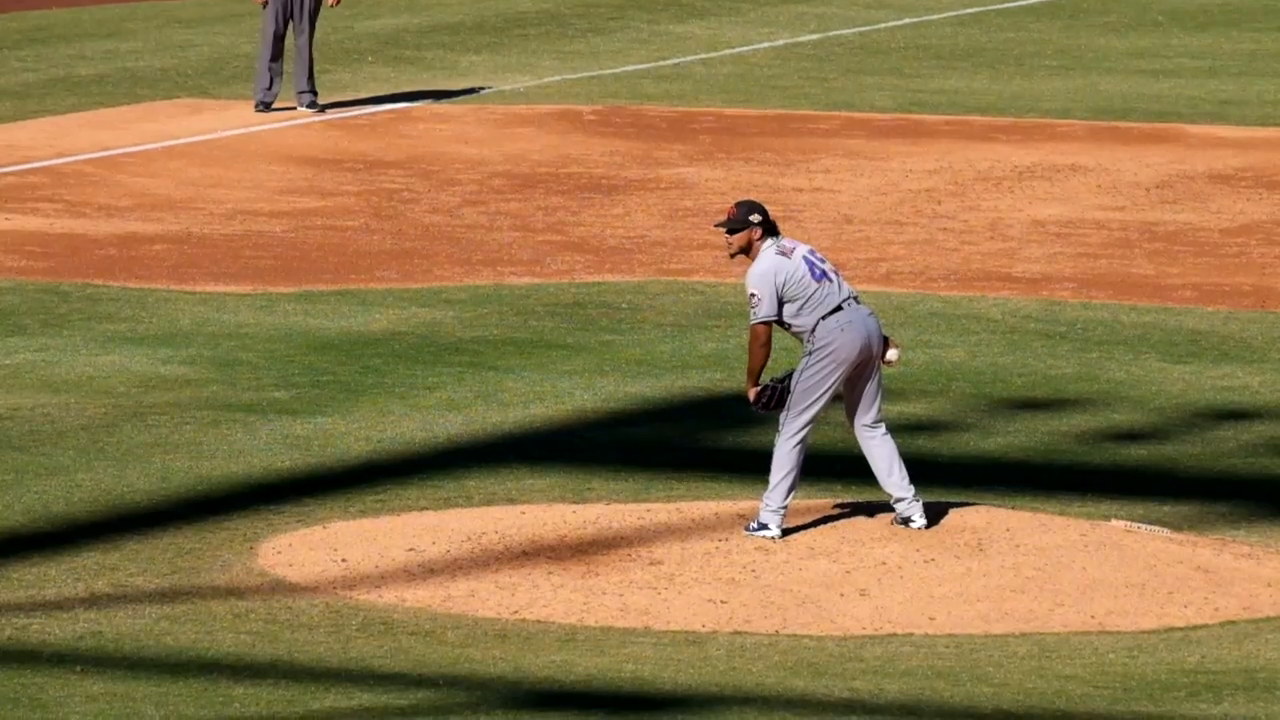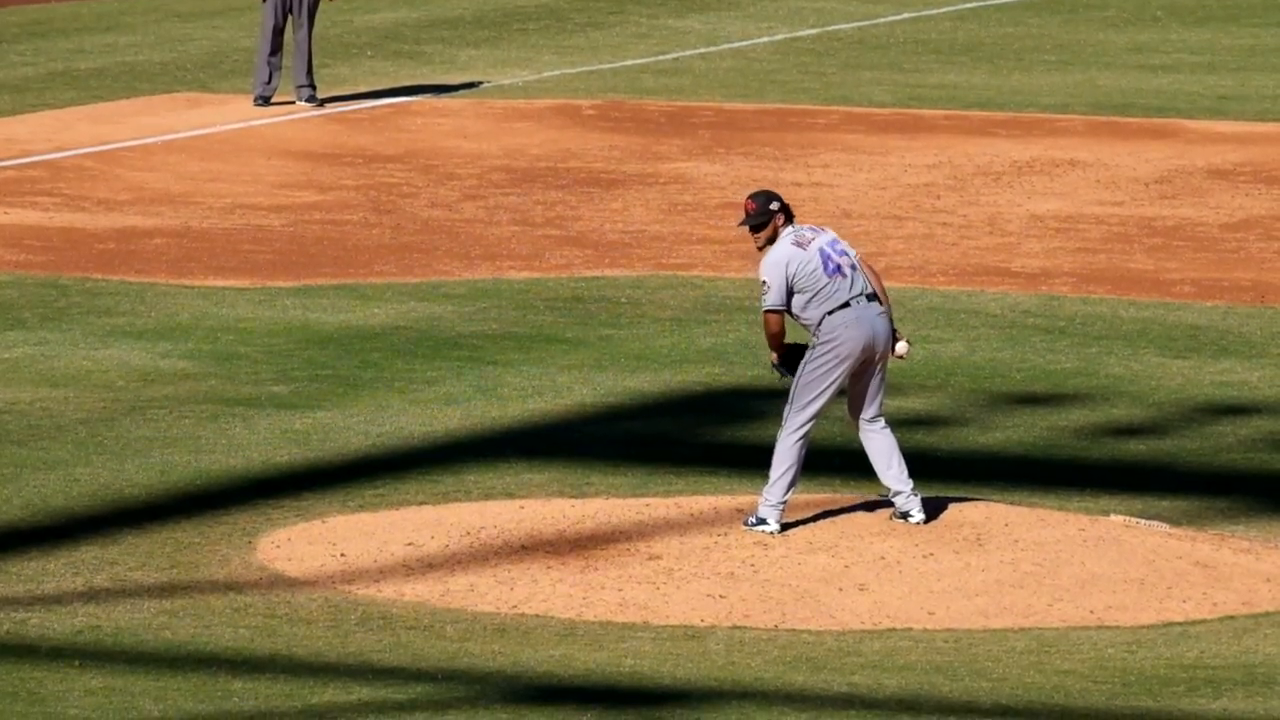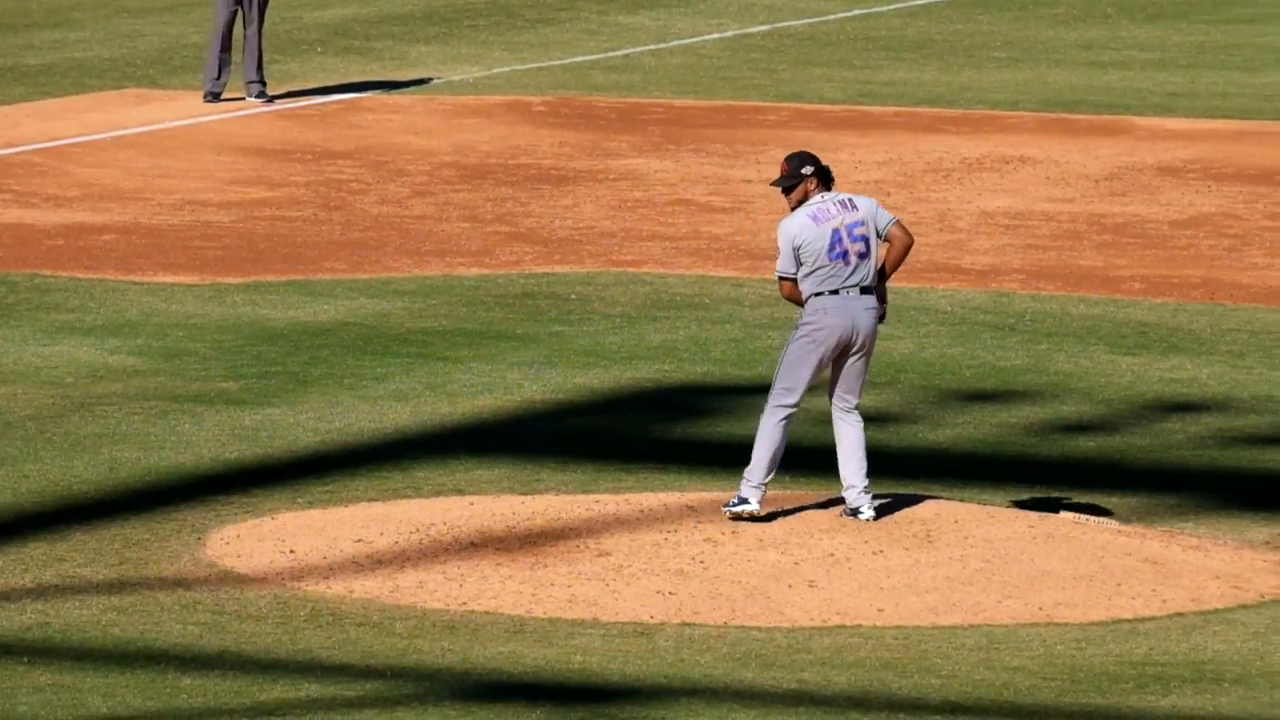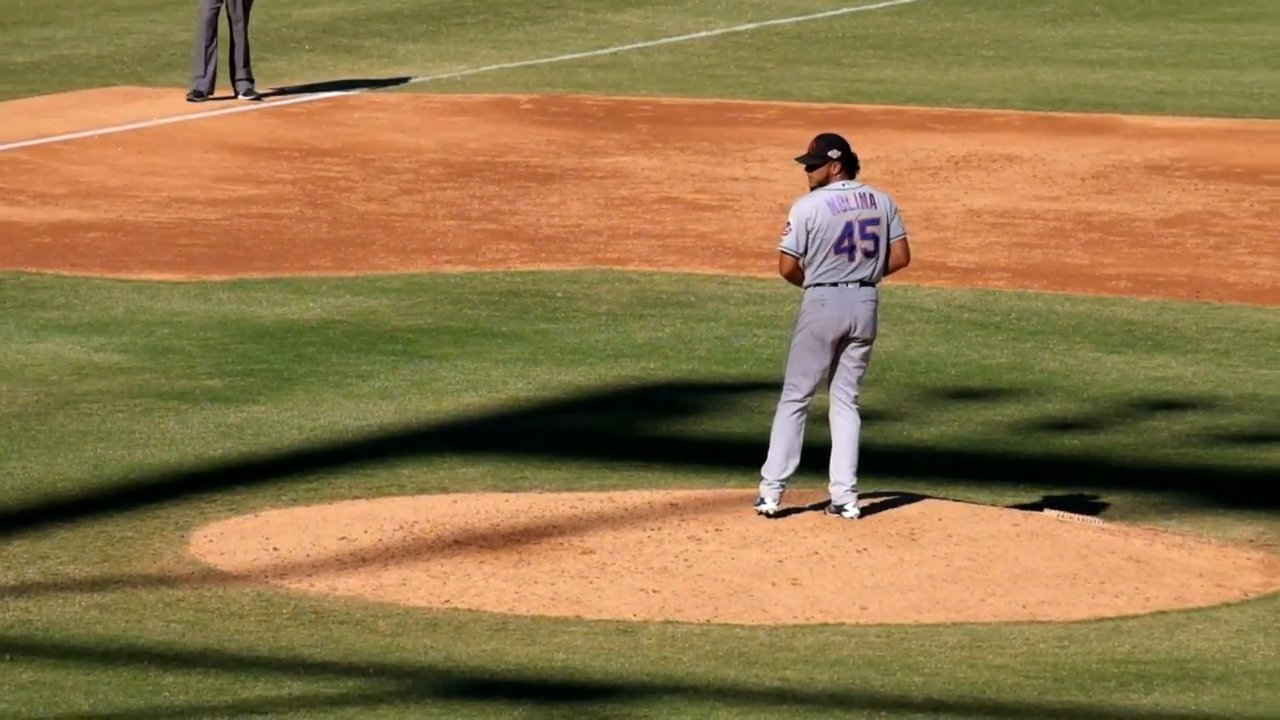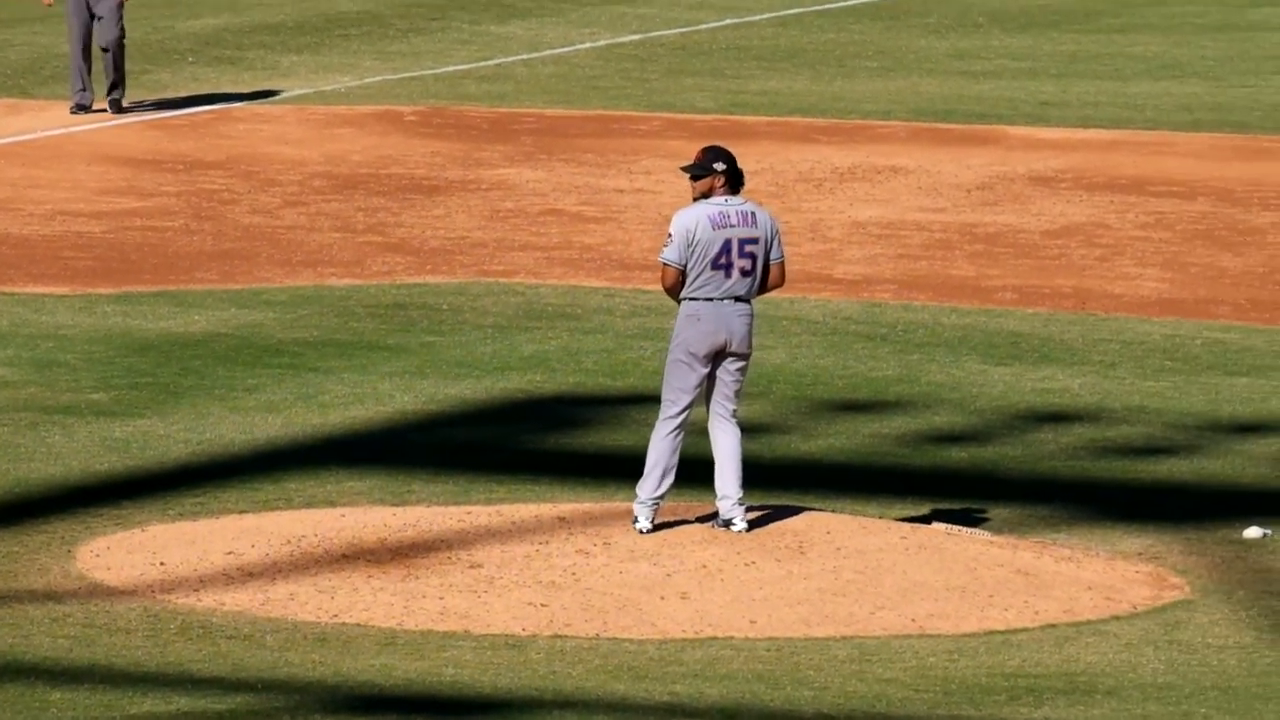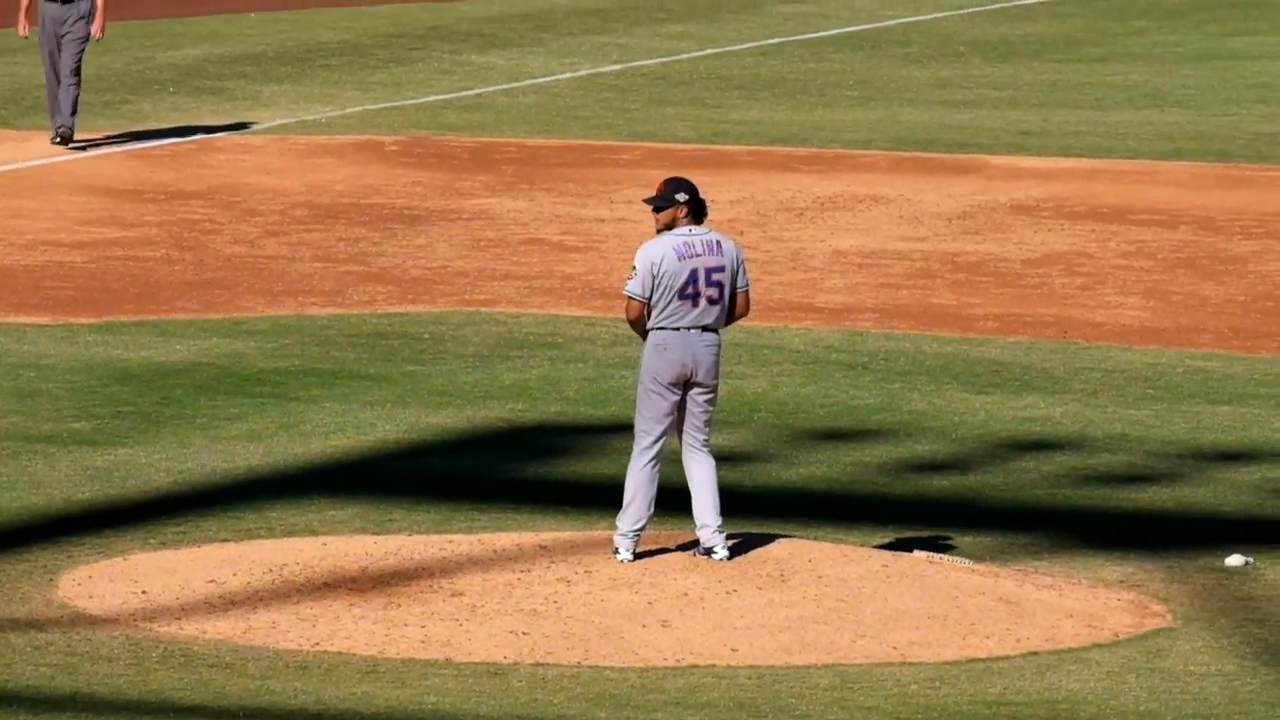
dt=0.4s
person 1, frame 1
left shoulder: (761, 270)
right shoulder: (793, 246)
left elbow: (761, 336)
left wrist: (752, 384)
left hip: (835, 336)
right hip: (867, 323)
left knee: (793, 426)
right knee: (869, 424)
left ankle: (771, 517)
right ankle: (910, 508)
person 1, frame 2
left shoulder: (775, 259)
right shoulder: (821, 232)
left elbow: (774, 324)
right elbow: (869, 273)
left wrist: (778, 351)
right wrist: (888, 322)
left hip: (840, 331)
right hip: (876, 321)
left knee: (796, 421)
right knee: (870, 419)
left ankle: (769, 512)
right ankle: (908, 503)
person 1, frame 3
left shoulder: (792, 225)
right shoulder: (864, 204)
left elbow: (788, 290)
right elbow: (903, 239)
right wrist: (877, 282)
left hip: (823, 314)
right hip: (867, 310)
left knee: (781, 403)
right knee: (846, 406)
left ankle: (751, 491)
right ankle: (859, 499)
person 1, frame 4
left shoulder: (807, 205)
right shoulder: (881, 201)
left elbow: (787, 267)
right elbow: (901, 256)
left hip: (822, 304)
right hip: (865, 304)
left knee: (794, 399)
right knee: (845, 401)
left ankle: (772, 490)
right ankle: (844, 497)
person 1, frame 5
left shoulder: (688, 218)
right shoulder: (763, 218)
left elbow: (670, 279)
right elbow: (775, 278)
left wrist: (689, 299)
left hip: (697, 318)
right hip: (740, 320)
left knee: (672, 414)
right knee: (725, 416)
left ankle: (645, 509)
right ankle: (732, 509)
person 1, frame 6
left shoulder: (653, 250)
right shoulder: (728, 248)
left elbow: (634, 312)
right elbow: (741, 307)
left wrist: (651, 335)
left hip: (665, 347)
right hip: (708, 349)
left knee: (647, 445)
right knee: (698, 445)
left ankle: (627, 540)
right ankle: (713, 538)
